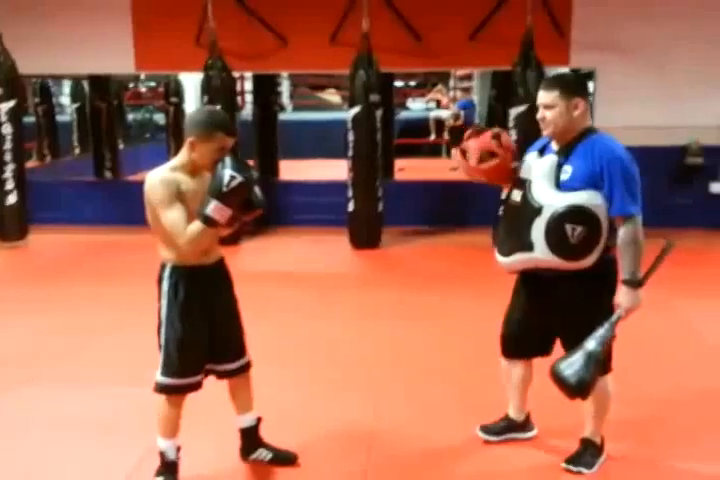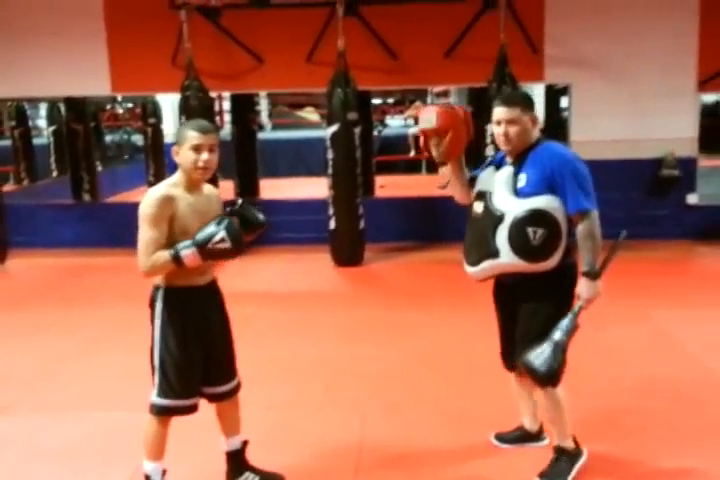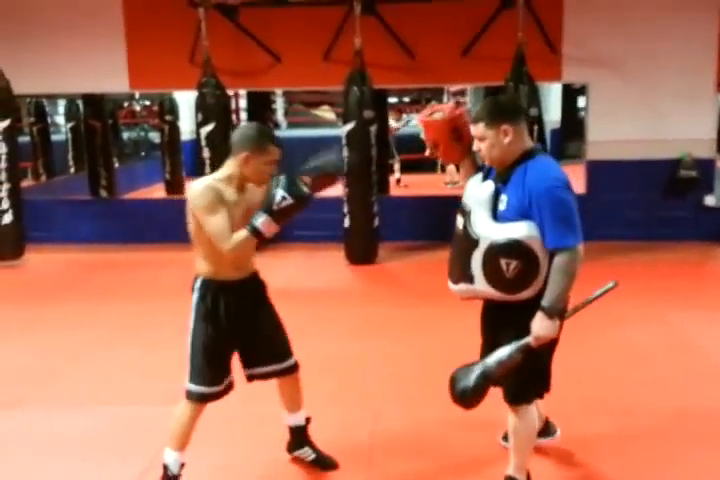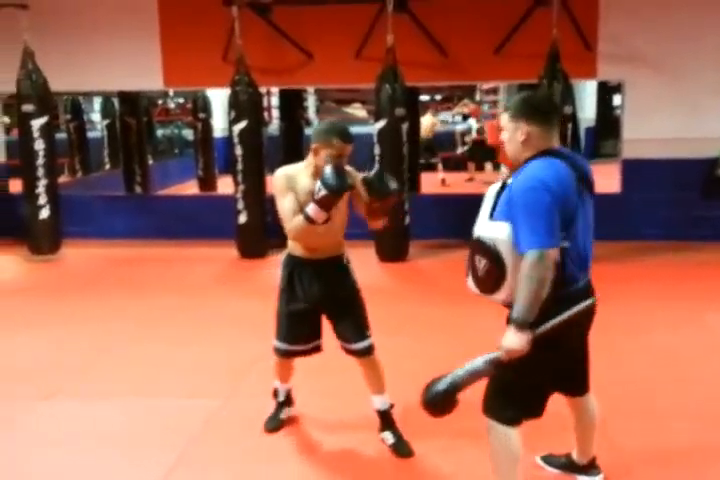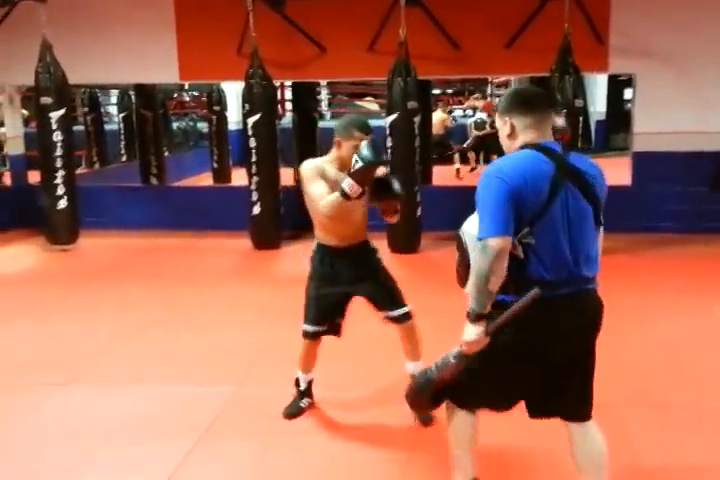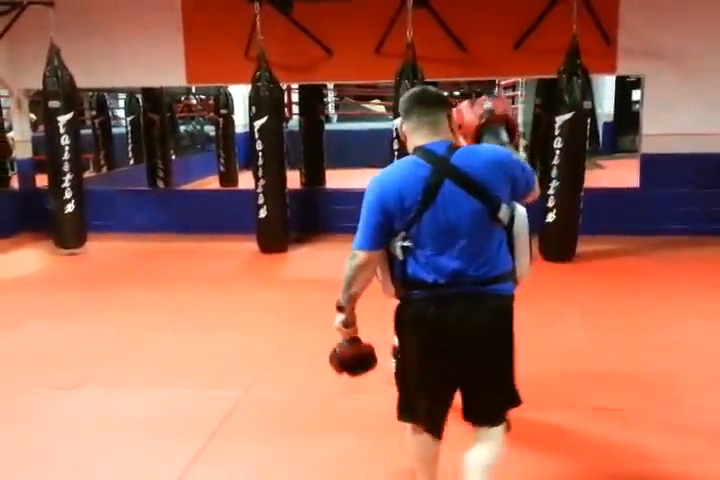
dt=0.7s
person 1, frame 1
left shoulder: (608, 156)
right shoulder: (539, 148)
left elbow: (630, 224)
left wrist: (630, 283)
left hip: (585, 279)
right hip: (537, 272)
right knee: (514, 344)
left ankle: (593, 441)
right ankle: (517, 419)
person 1, frame 2
left shoulder: (557, 161)
right shoulder: (498, 162)
left elbow: (587, 220)
right elbow: (466, 196)
left wrist: (588, 275)
right wrist: (450, 158)
left hip: (548, 282)
right hip: (509, 280)
right knee: (516, 362)
left ankle: (567, 448)
right ankle: (530, 428)
person 1, frame 3
left shoulder: (544, 182)
right shoulder: (495, 168)
left elbow: (570, 252)
right elbow: (475, 198)
left wrist: (549, 312)
left hip: (530, 306)
right hip: (497, 298)
left knee: (517, 390)
right knee: (505, 373)
right ankle: (538, 424)
person 1, frame 4
left shoulder: (531, 183)
right shoulder: (573, 167)
left elbow: (538, 259)
left wrist: (521, 325)
left hip: (544, 312)
right hip: (575, 301)
left knee: (501, 412)
right knee: (575, 387)
person 1, frame 5
left shoulder: (504, 174)
right shoulder: (589, 170)
left elbow: (493, 250)
left wrist: (476, 317)
left hip: (525, 315)
right hip: (581, 308)
left knee: (459, 394)
right knee: (578, 417)
person 1, frame 6
left shoulder: (387, 182)
right shoulder: (494, 160)
left elbow: (364, 259)
right elbow: (531, 190)
left wrist: (345, 307)
left hip: (423, 314)
right hip: (487, 310)
left knee: (422, 416)
right knee: (487, 423)
person 2, frame 1
left shoulder: (210, 173)
right shoulder: (161, 182)
right elbow: (187, 242)
left wrist: (238, 210)
right wrist: (219, 202)
left hip: (216, 274)
right hip: (182, 282)
left knee: (237, 364)
right knee: (177, 380)
left ankle: (251, 442)
person 2, frame 2
left shoulder: (213, 195)
right shoulder: (159, 200)
right elbow: (147, 265)
left wrist: (240, 234)
right wrist: (197, 246)
left hip: (210, 297)
right hip: (176, 304)
left knee: (227, 388)
right knee: (166, 401)
person 2, frame 3
left shoulder: (257, 186)
right shoulder: (205, 192)
right elbow: (229, 249)
right wrist: (271, 216)
left hip: (250, 287)
right hip: (213, 296)
left knee: (288, 369)
right knee: (199, 393)
left ankle: (299, 441)
person 2, frame 4
left shoulder: (348, 177)
right shoulder: (285, 177)
left elbow: (376, 222)
right elbow: (293, 231)
left wrist: (381, 200)
right wrist: (320, 203)
left hip: (336, 269)
right hip: (298, 271)
left knee: (364, 349)
right knee: (285, 351)
left ankle: (387, 423)
right ankle: (283, 401)
person 2, frame 5
left shoulder: (366, 169)
right shoulder: (313, 169)
left elbow: (390, 216)
right elbow: (326, 211)
left wrist: (390, 201)
right wrist: (355, 182)
left hip: (362, 254)
right hip: (328, 259)
left knee: (403, 317)
right knee: (312, 334)
right ankle: (304, 391)
person 2, frame 6
left shoulder: (465, 164)
right shoulder: (415, 167)
left hip: (461, 256)
right hip: (427, 254)
left knee: (472, 324)
right knee: (413, 317)
left ankle: (493, 398)
right ankle: (399, 352)
